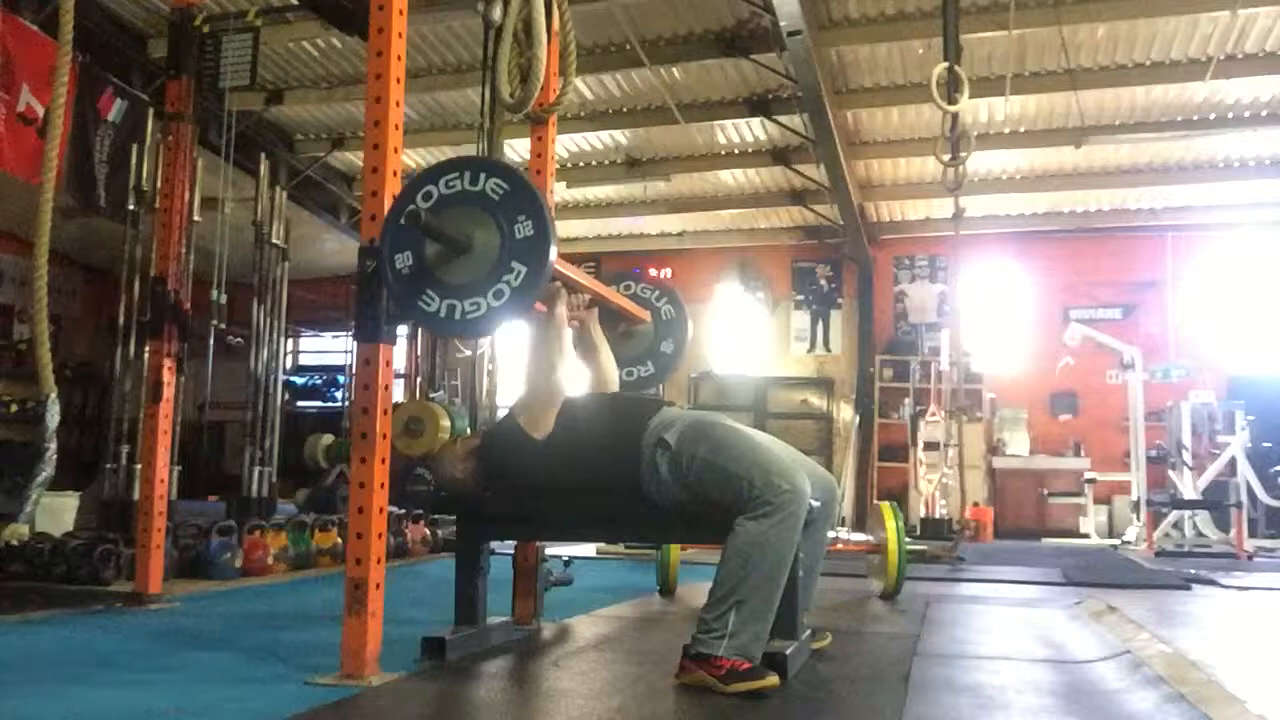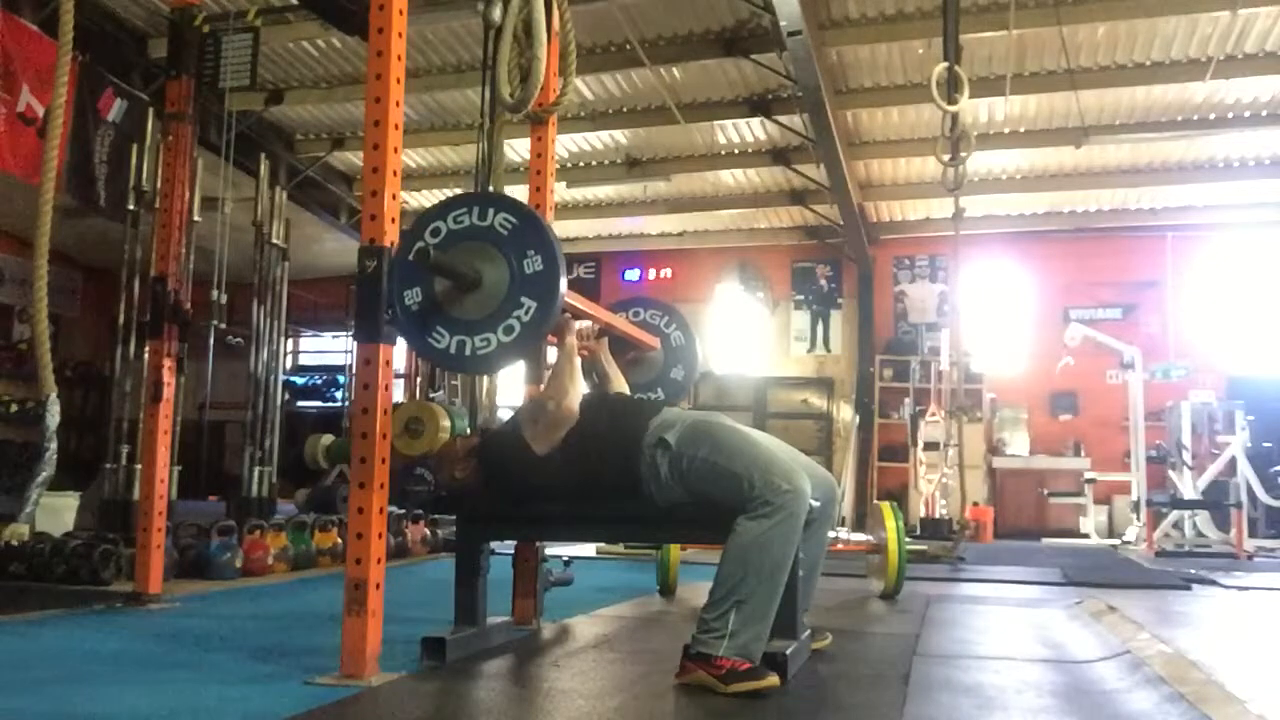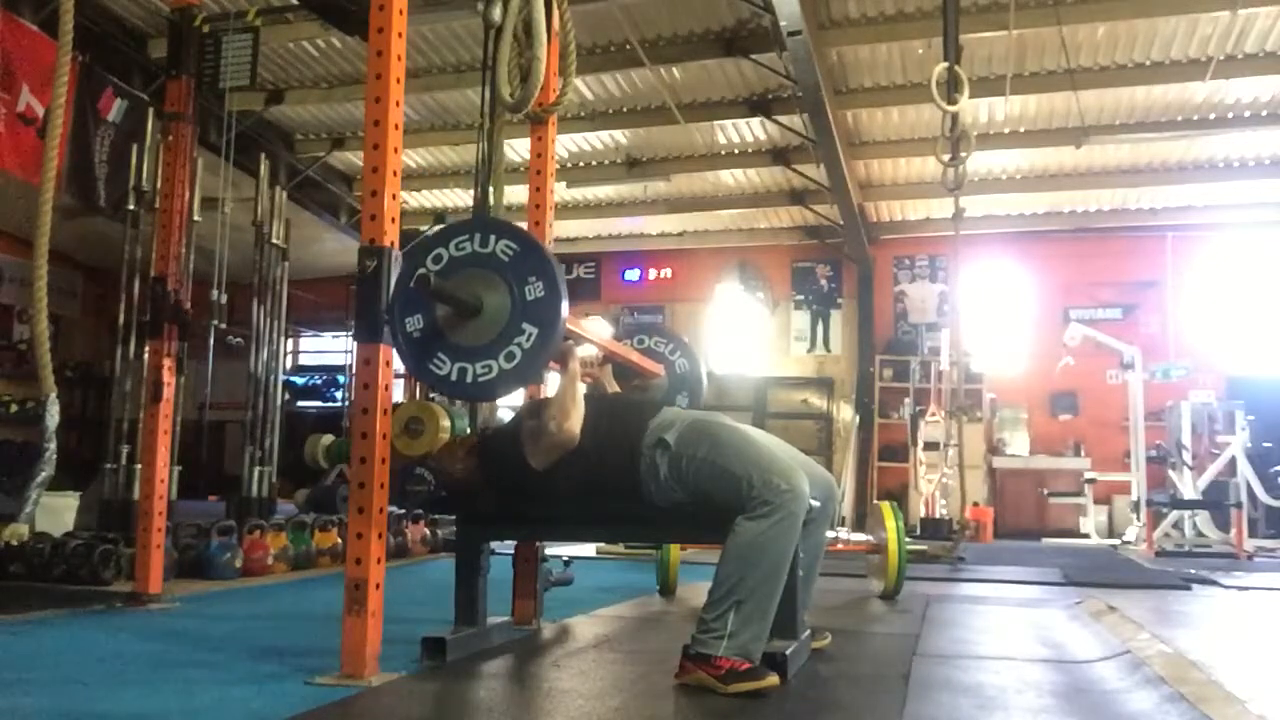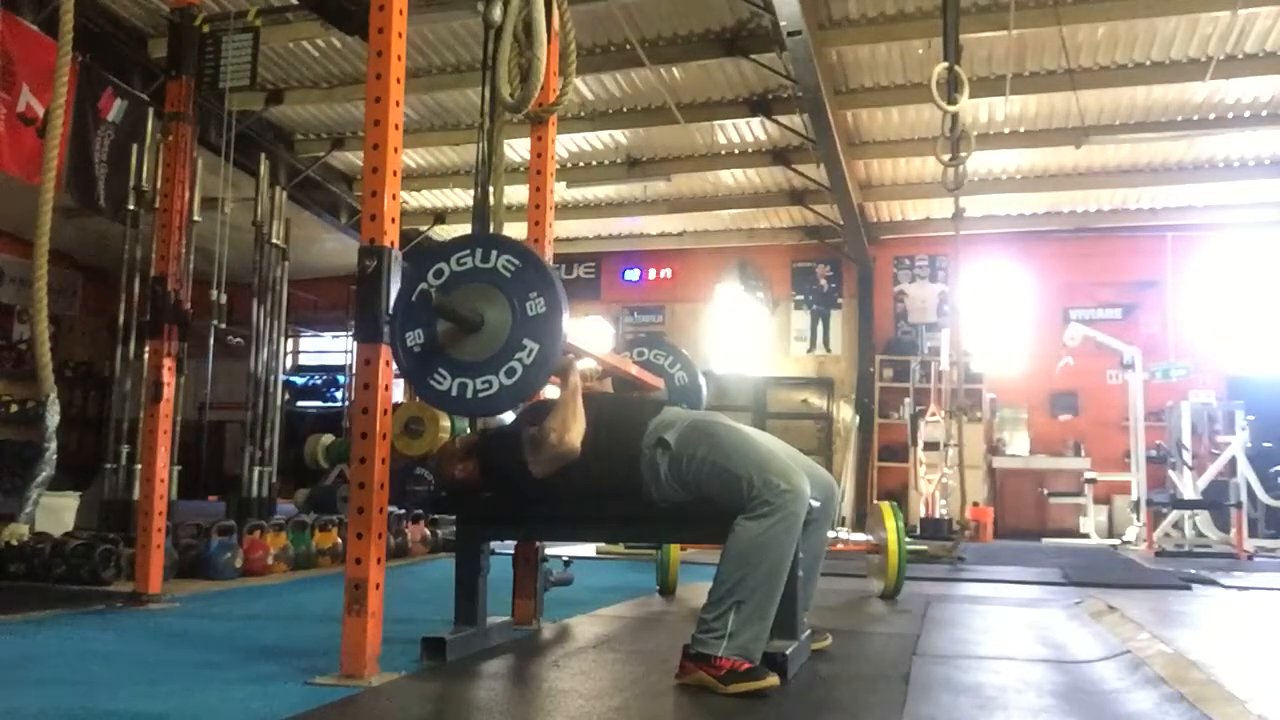
dt=0.7s
person 1, frame 1
right shoulder: (502, 453)
left elbow: (606, 391)
right elbow: (548, 386)
left wrist: (590, 326)
right wrist: (556, 313)
left knee: (818, 490)
right knee: (782, 490)
left ankle: (779, 621)
right ankle: (717, 653)
person 1, frame 2
left shoulder: (517, 440)
right shoulder: (501, 453)
left elbow: (618, 410)
right elbow: (563, 409)
left wrist: (600, 355)
right wrist: (566, 342)
left knee: (818, 490)
right knee: (782, 491)
left ankle: (779, 621)
right ankle: (716, 653)
person 1, frame 3
left shoulder: (511, 443)
right shoulder: (500, 452)
right elbow: (564, 431)
left wrist: (605, 380)
right wrist: (570, 367)
left knee: (817, 490)
right knee: (782, 492)
left ankle: (779, 620)
right ankle: (715, 653)
person 1, frame 4
left shoulder: (516, 441)
right shoulder: (502, 452)
right elbow: (565, 443)
left wrist: (600, 391)
right wrist: (570, 381)
left knee: (817, 491)
right knee: (782, 492)
left ankle: (779, 621)
right ankle: (715, 653)
